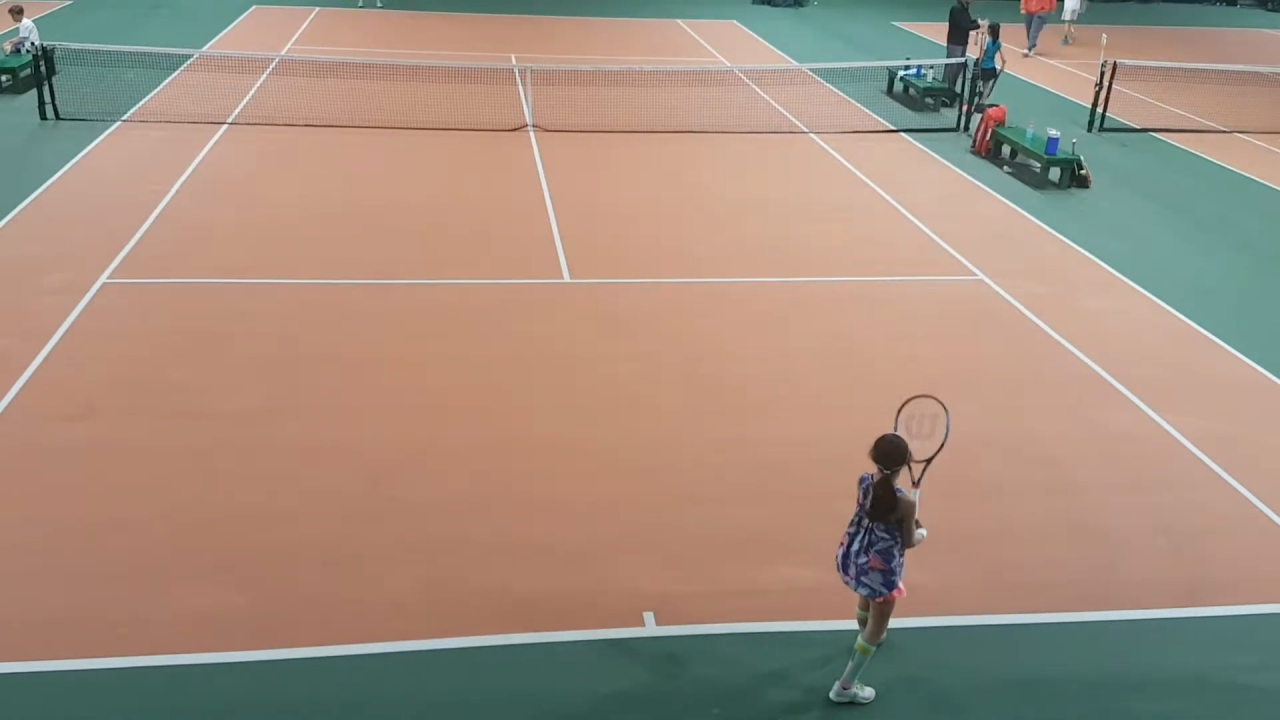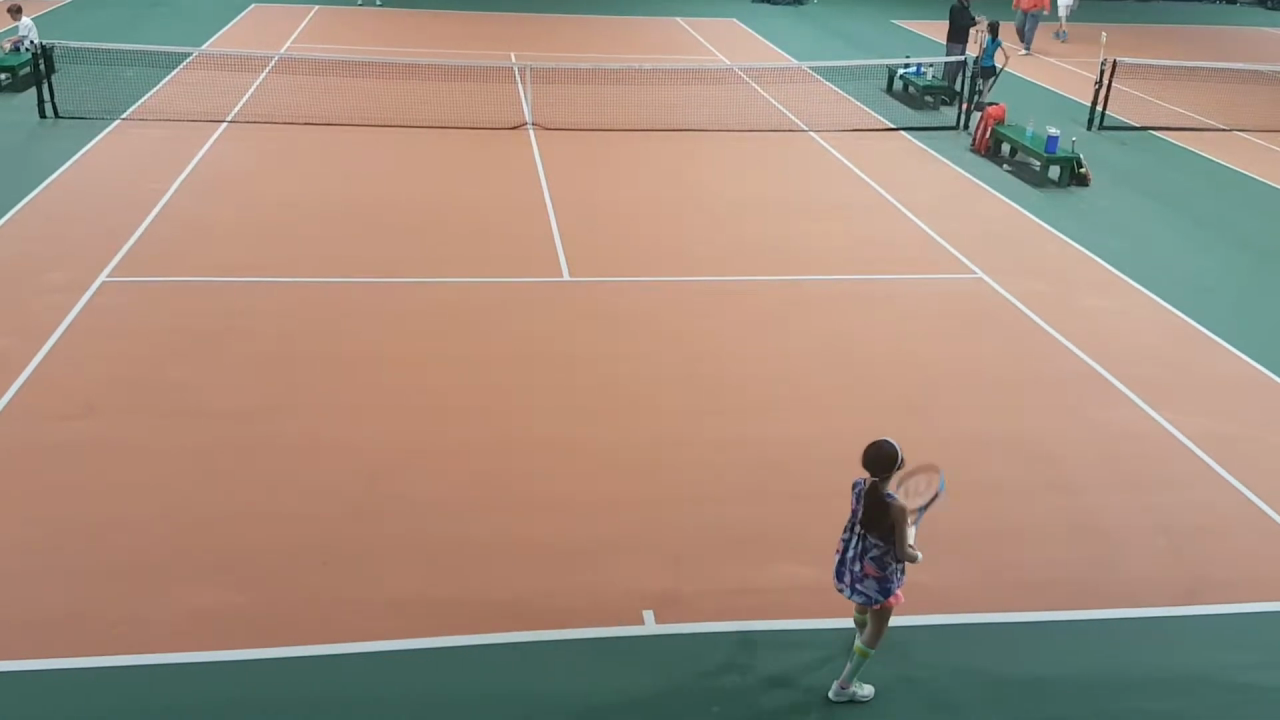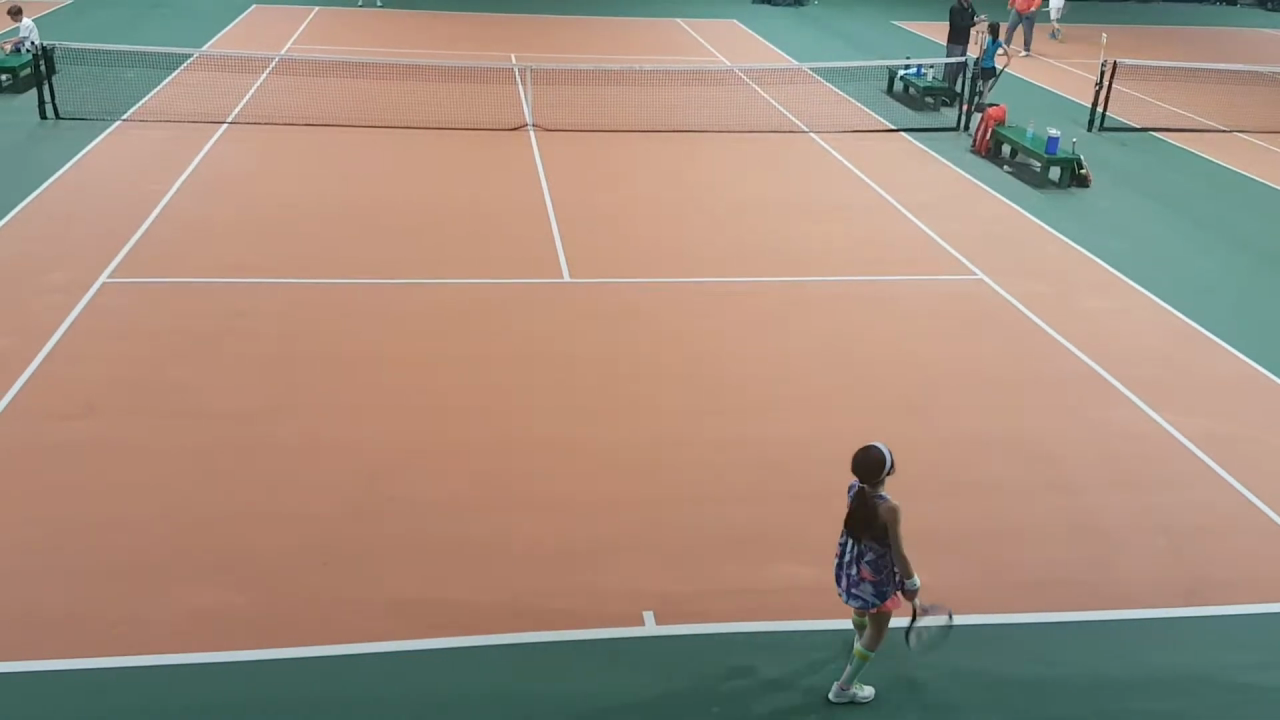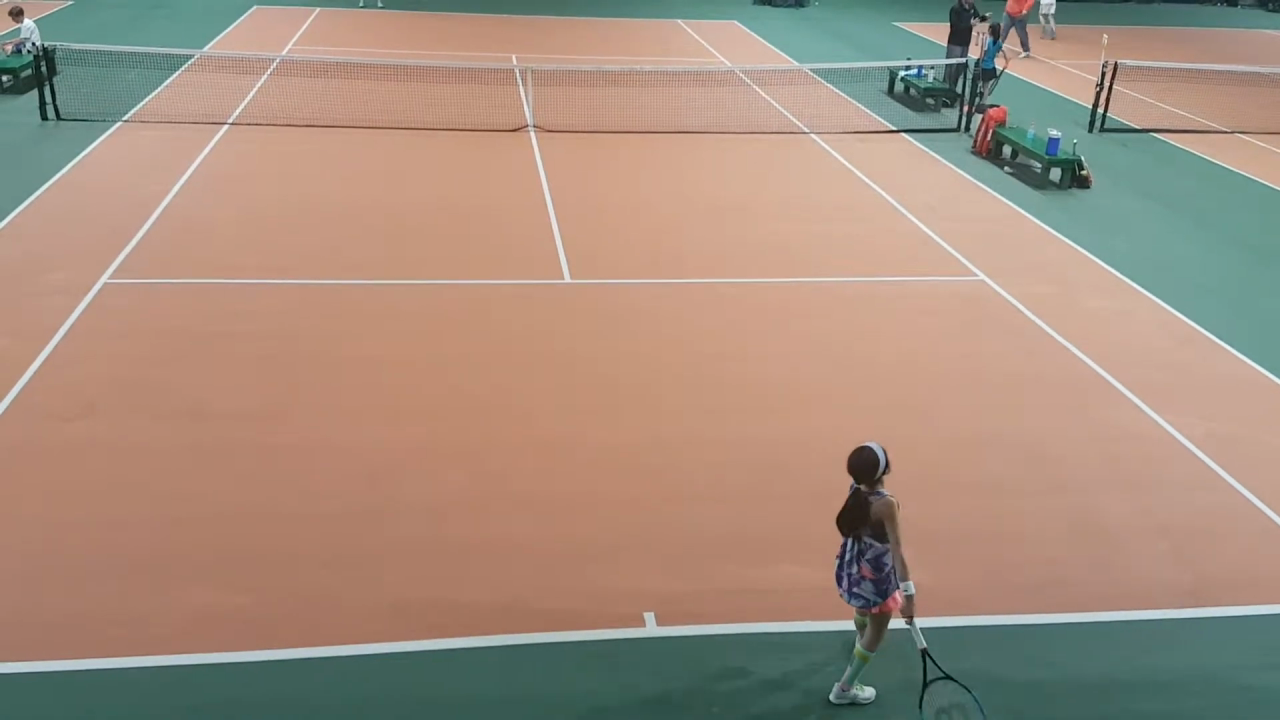
dt=0.2s
person 1, frame 1
left shoulder: (864, 481)
right shoulder: (906, 502)
right elbow: (908, 542)
right wrist: (921, 533)
left hip: (852, 555)
right hip: (880, 566)
left knee: (867, 599)
right knee: (877, 626)
left ankle: (864, 636)
right ankle: (845, 686)
person 1, frame 2
left shoulder: (858, 487)
right shoulder: (897, 508)
right elbow: (901, 552)
right wrist: (916, 555)
left hip: (849, 562)
right hip: (876, 573)
left knee: (863, 605)
right knee: (877, 630)
left ankle: (861, 637)
right ankle: (844, 686)
person 1, frame 3
left shoulder: (854, 490)
right shoulder: (889, 509)
right elbow: (898, 554)
right wrist: (912, 583)
left hip: (849, 568)
right hip: (874, 577)
left knee: (861, 607)
right knee: (877, 633)
left ankle: (861, 638)
right ankle: (844, 687)
person 1, frame 4
left shoulder: (856, 492)
right shoulder: (886, 504)
right elbow: (896, 549)
right wrist: (908, 592)
left hip: (850, 569)
right hip: (874, 577)
left knee: (864, 608)
right knee: (876, 633)
left ankle: (862, 639)
right ankle: (845, 688)
